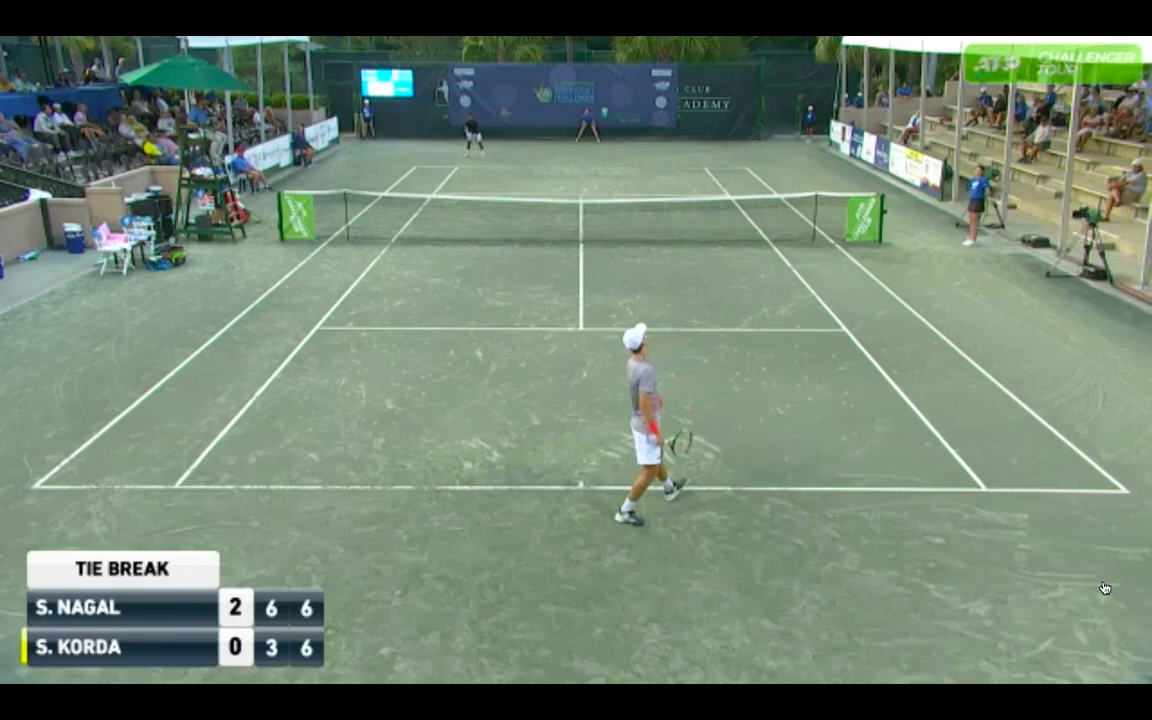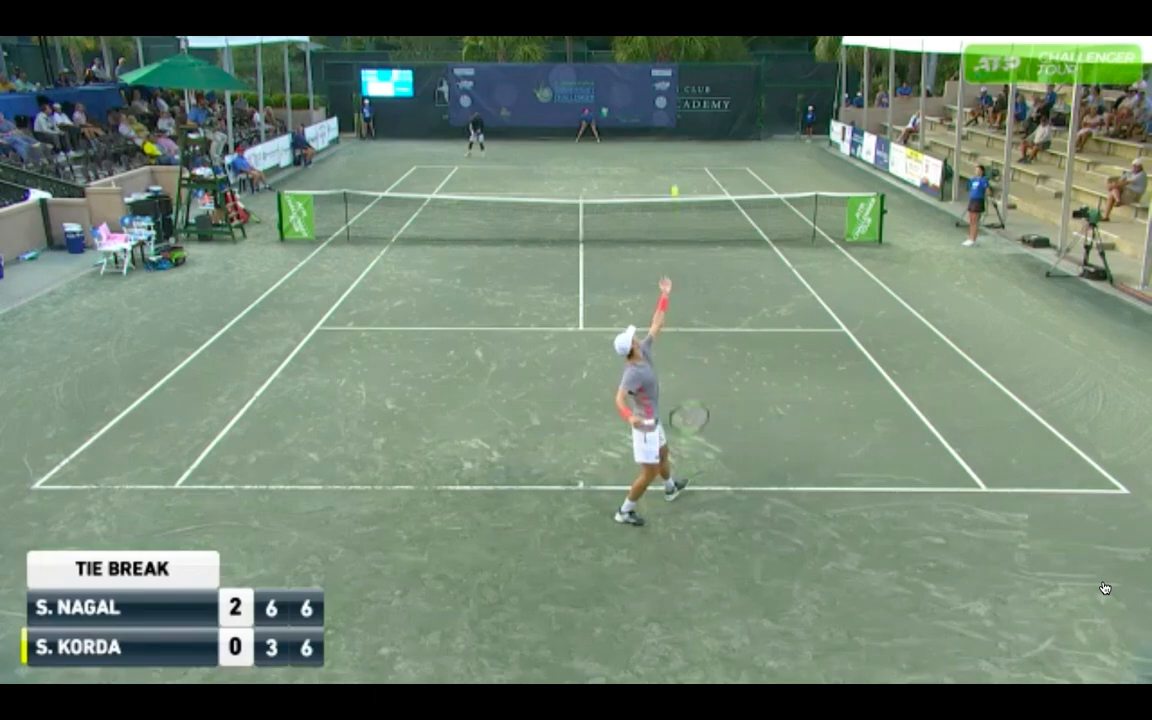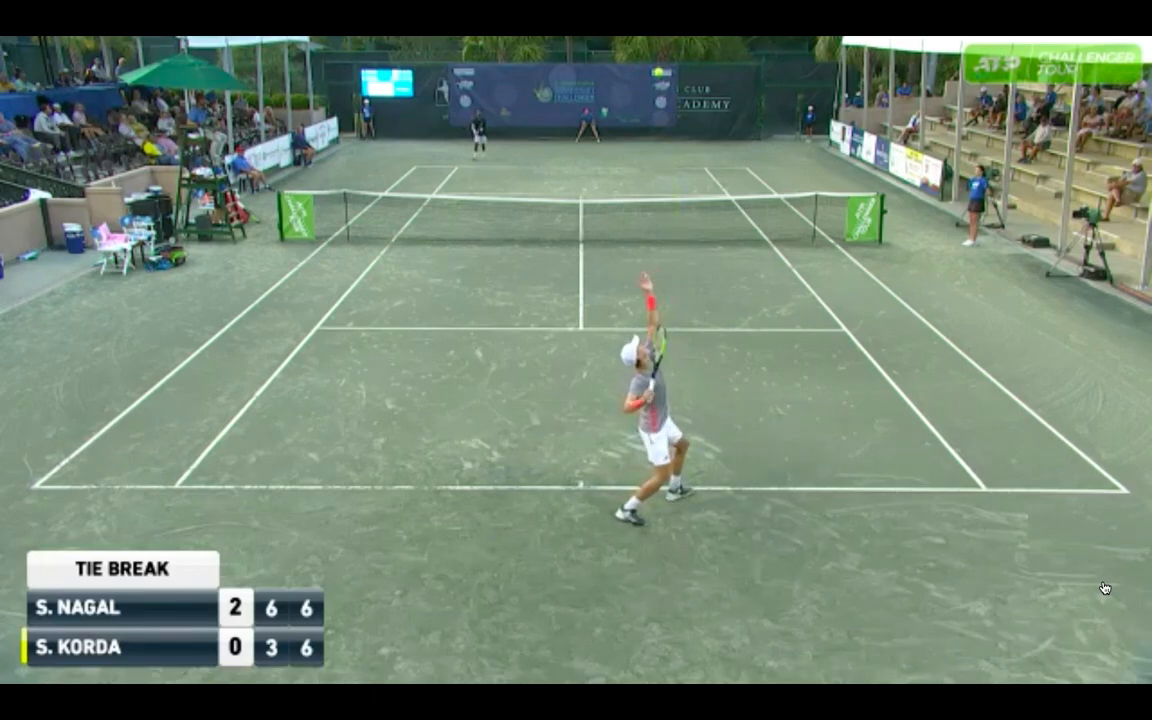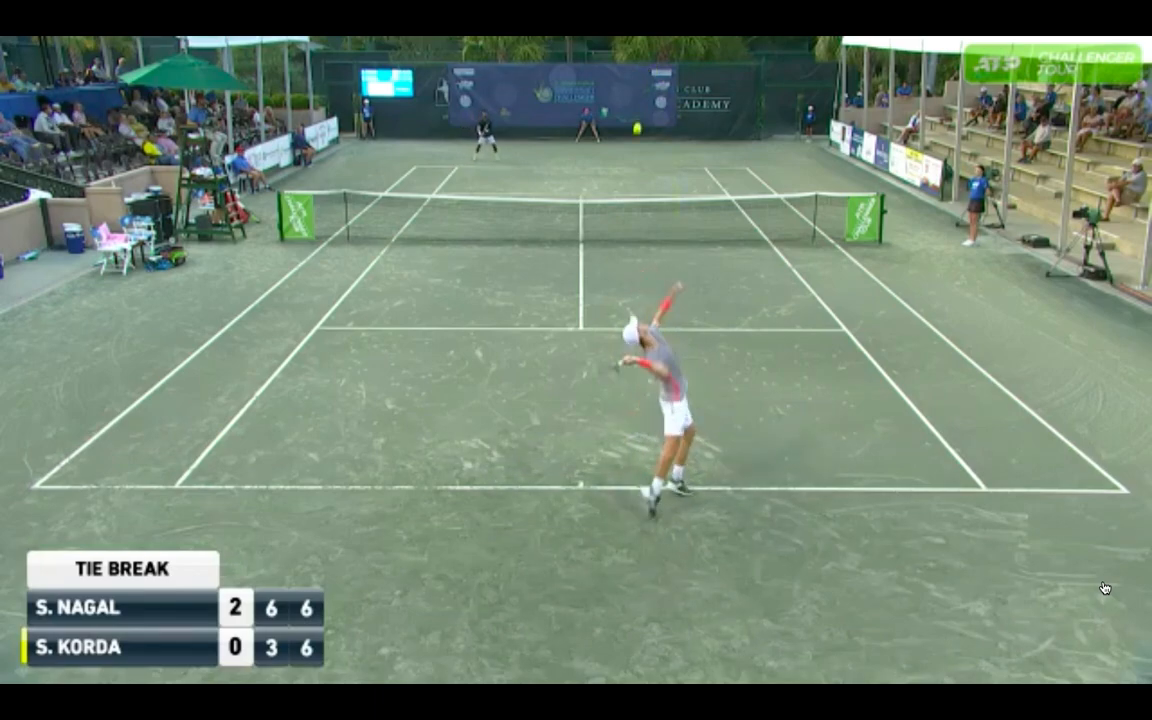
dt=0.4s
person 1, frame 1
left shoulder: (633, 363)
right shoulder: (644, 370)
right elbow: (644, 406)
left wrist: (658, 399)
right wrist: (657, 433)
left hip: (643, 422)
right hip: (646, 427)
left knee: (657, 457)
right knee: (649, 473)
left ankle: (670, 488)
right ankle: (625, 512)
person 1, frame 2
left shoulder: (643, 352)
right shoulder: (632, 373)
left elbow: (656, 325)
right elbow: (619, 400)
left wrist: (664, 296)
right wrist: (630, 418)
left hip: (653, 420)
right hip: (645, 426)
left knee: (663, 453)
right knee: (649, 473)
left ankle: (671, 488)
right ankle: (625, 512)
person 1, frame 3
left shoulder: (650, 355)
right shoulder: (639, 381)
left elbow: (654, 324)
right elbow: (627, 408)
left wrist: (649, 294)
right wrist: (643, 401)
left hip: (664, 420)
right hip: (653, 429)
left knee: (682, 446)
right knee: (661, 477)
left ankle: (674, 489)
right ankle: (627, 509)
person 1, frame 4
left shoulder: (652, 333)
right shoulder: (651, 355)
left elbow: (659, 314)
right elbow: (664, 374)
left wrist: (672, 294)
right wrist: (638, 361)
left hip: (677, 398)
right hip: (674, 400)
left knee: (689, 434)
right knee: (671, 444)
left ankle: (675, 480)
right ankle: (654, 490)
